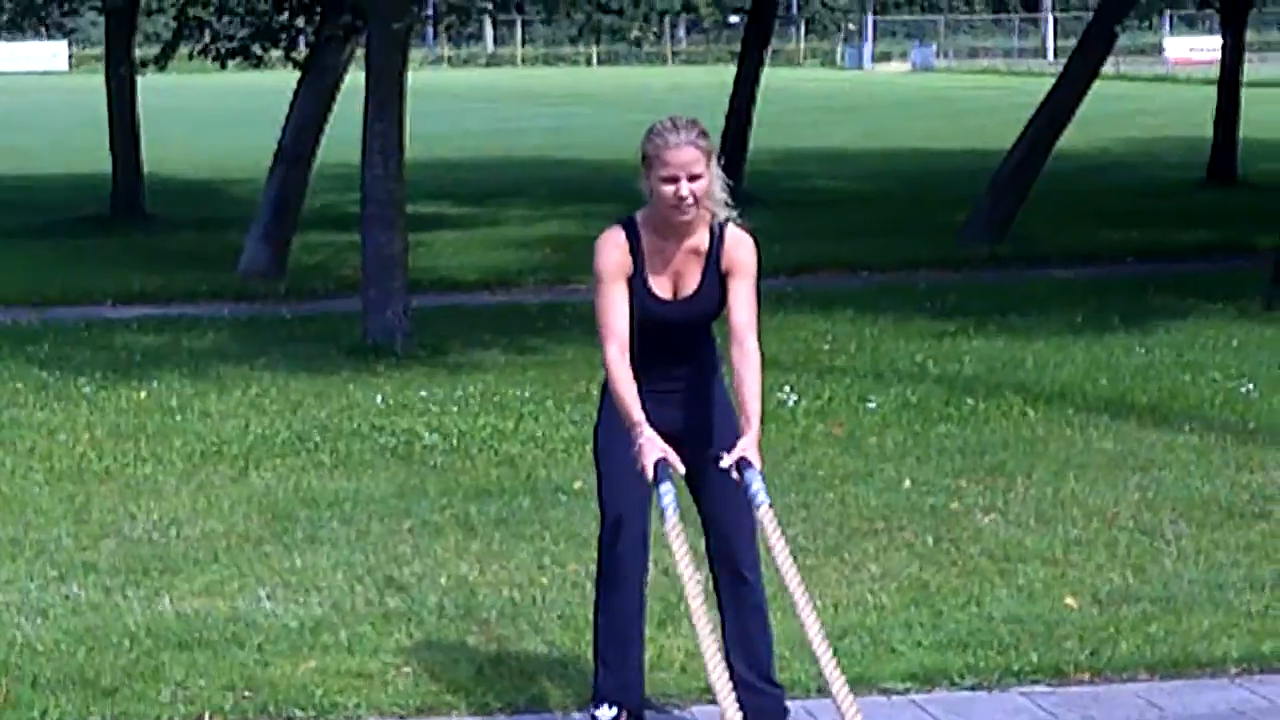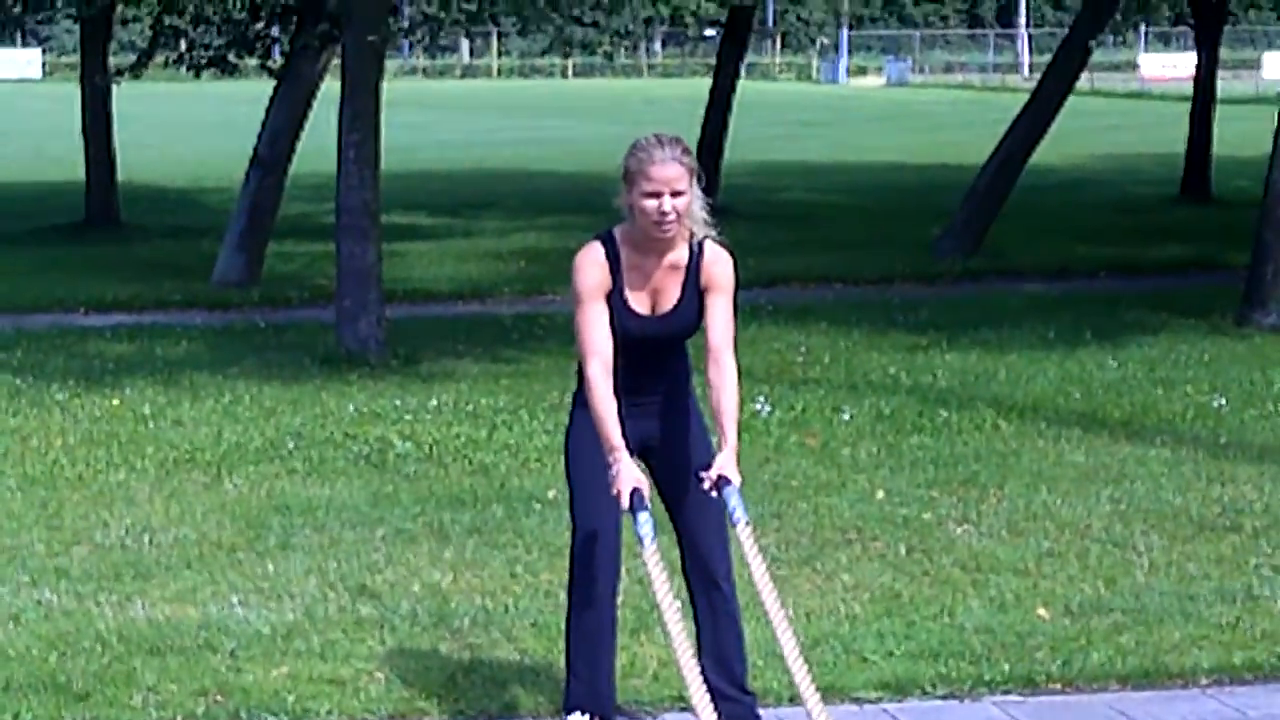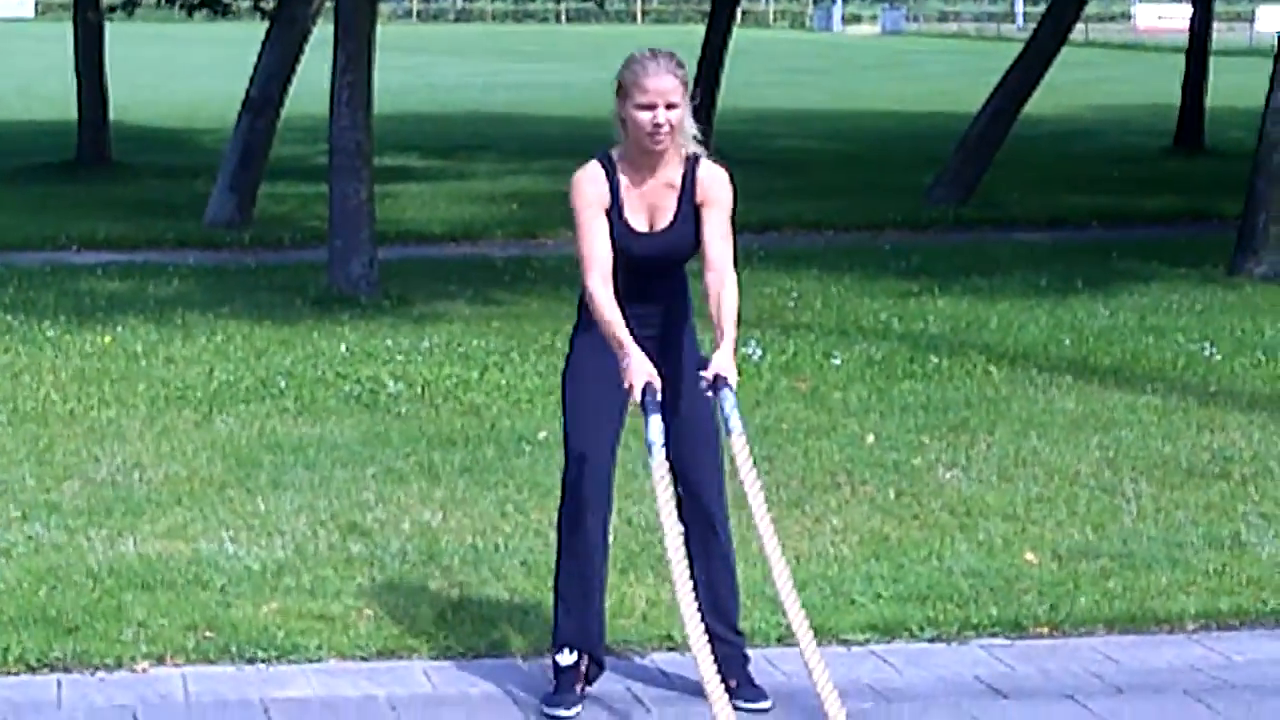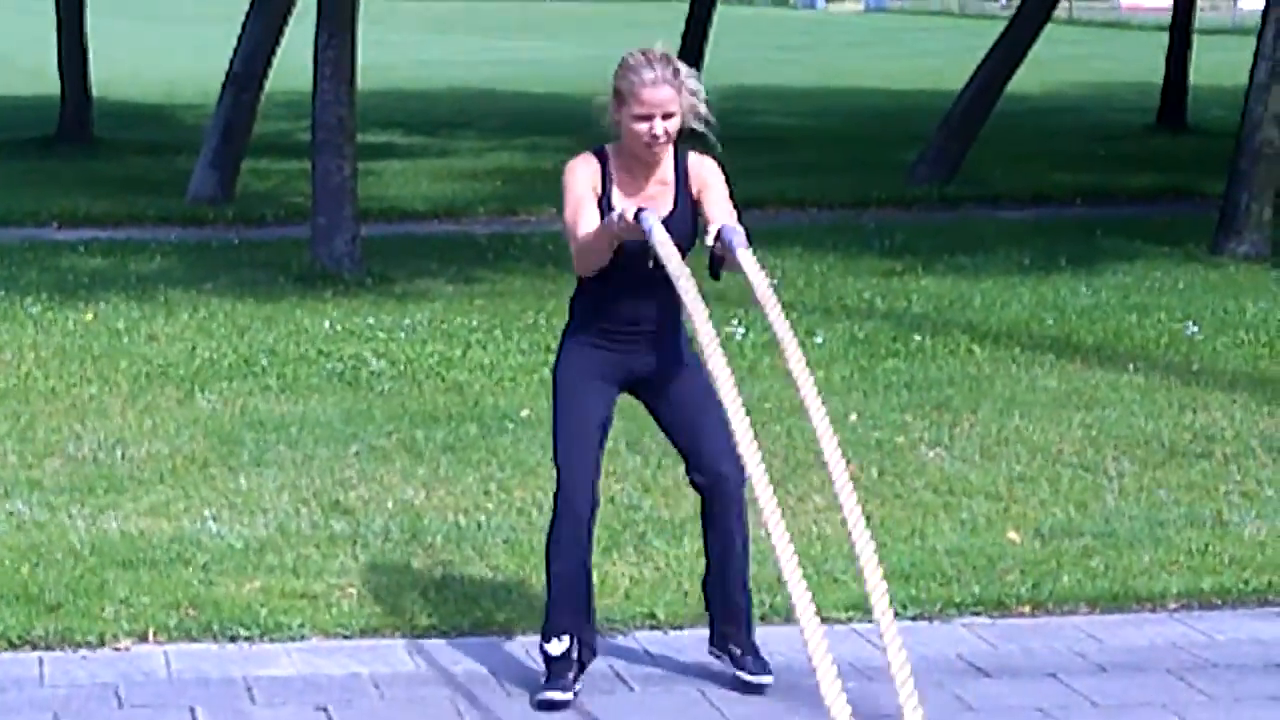
dt=0.7s
person 1, frame 1
left shoulder: (734, 245)
right shoulder: (616, 246)
left elbow: (744, 341)
right elbow: (615, 349)
left wrist: (751, 432)
right wrist: (641, 432)
left hip: (702, 398)
right hip: (632, 405)
left knee: (737, 551)
right knee: (622, 552)
person 1, frame 2
left shoulder: (712, 261)
right shoulder: (595, 261)
left elbow: (721, 359)
right elbow: (596, 368)
left wrist: (728, 448)
right wrist: (619, 459)
left hip: (675, 410)
right hip: (603, 417)
left knee: (711, 561)
right knee: (594, 561)
person 1, frame 3
left shoulder: (708, 178)
right shoulder: (593, 179)
left elbow: (721, 270)
right elbow: (597, 280)
left wrist: (726, 348)
right wrist: (627, 353)
left hip: (675, 346)
right hip: (604, 349)
left knee: (706, 498)
right knee: (585, 497)
left ankle: (727, 660)
right ankle: (573, 660)
person 1, frame 4
left shoulder: (700, 172)
right shoulder: (586, 172)
left elbow: (730, 239)
right elbow: (585, 251)
left wrist: (726, 239)
right wrist: (619, 228)
left hip: (664, 348)
right hip: (592, 353)
left knee: (723, 475)
right knee: (576, 491)
left ankle: (734, 637)
right ankle: (565, 650)
